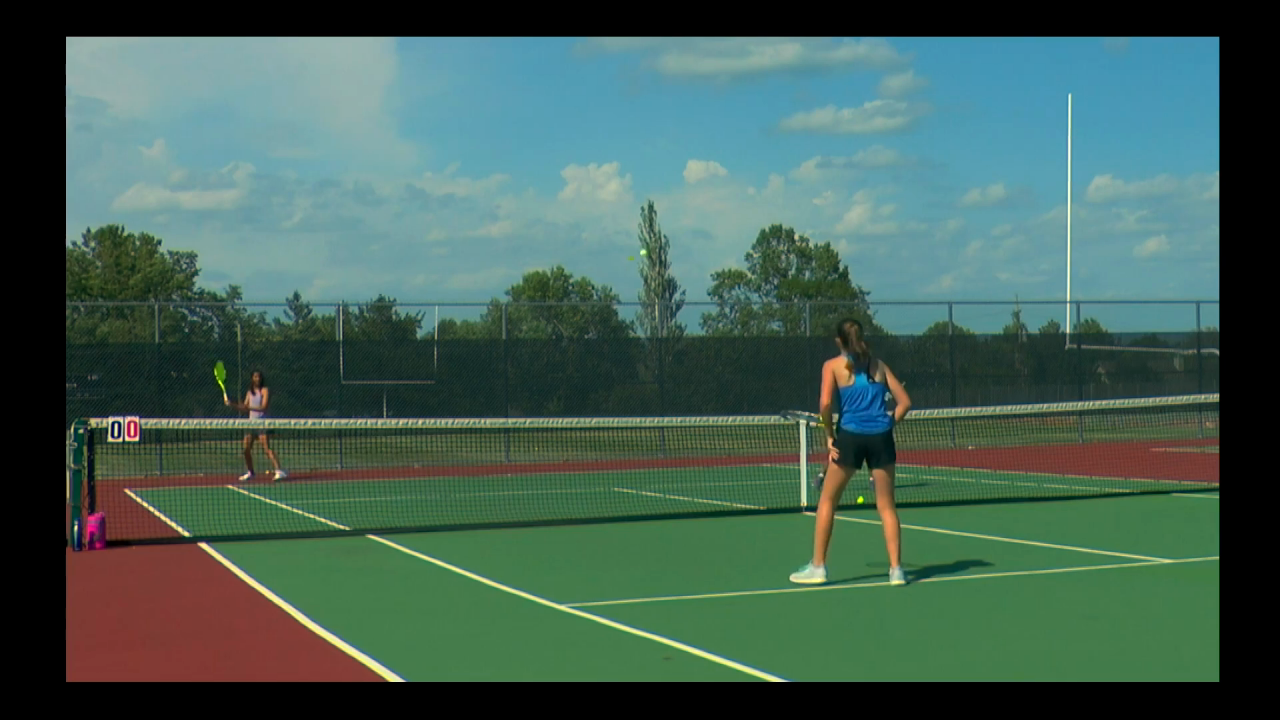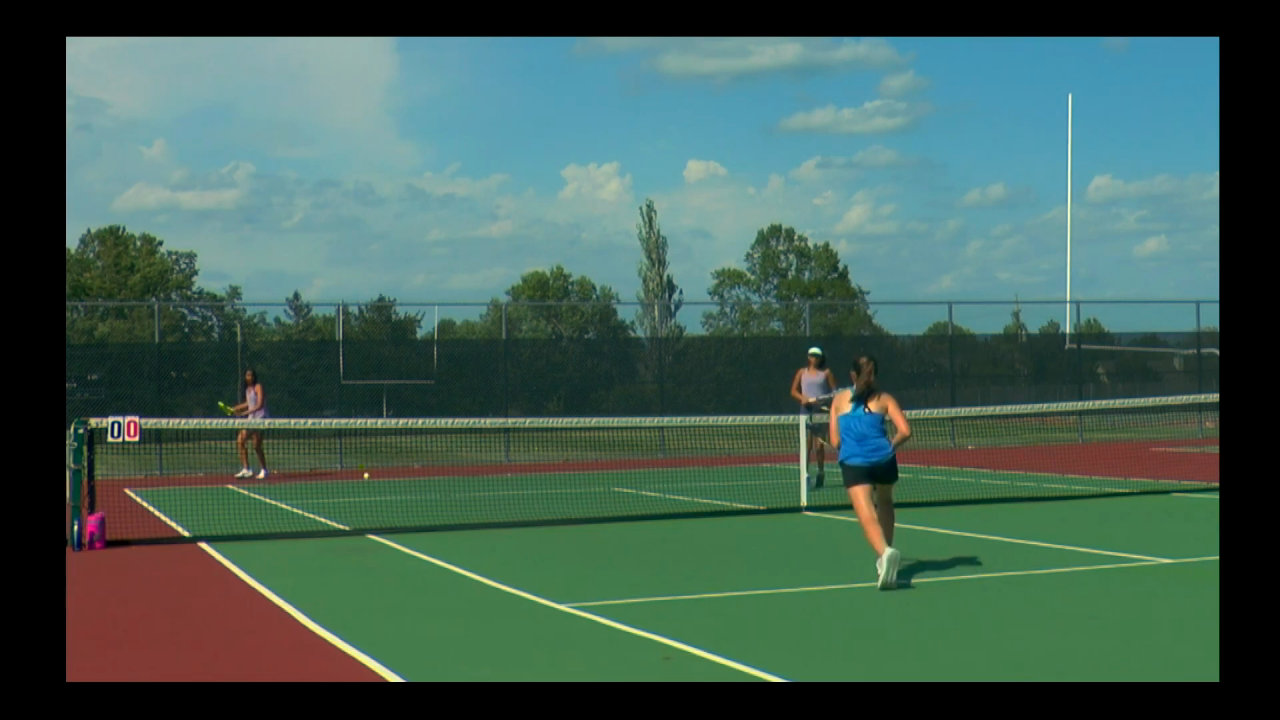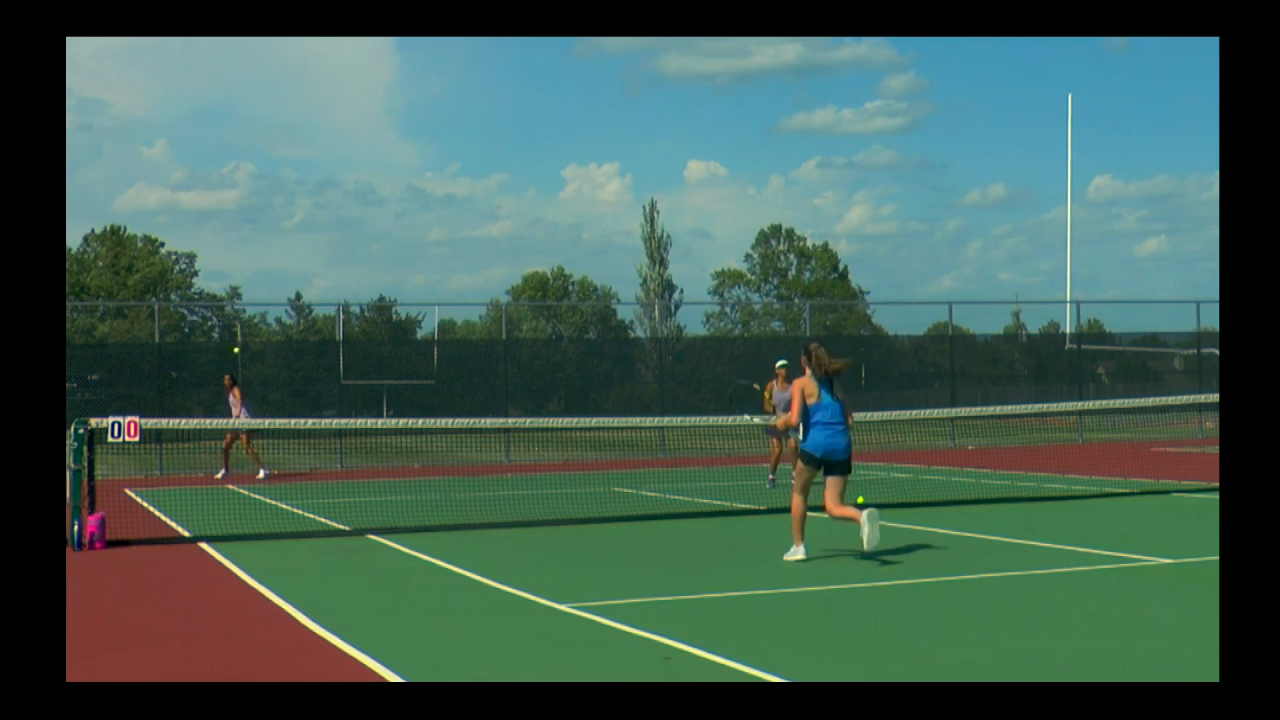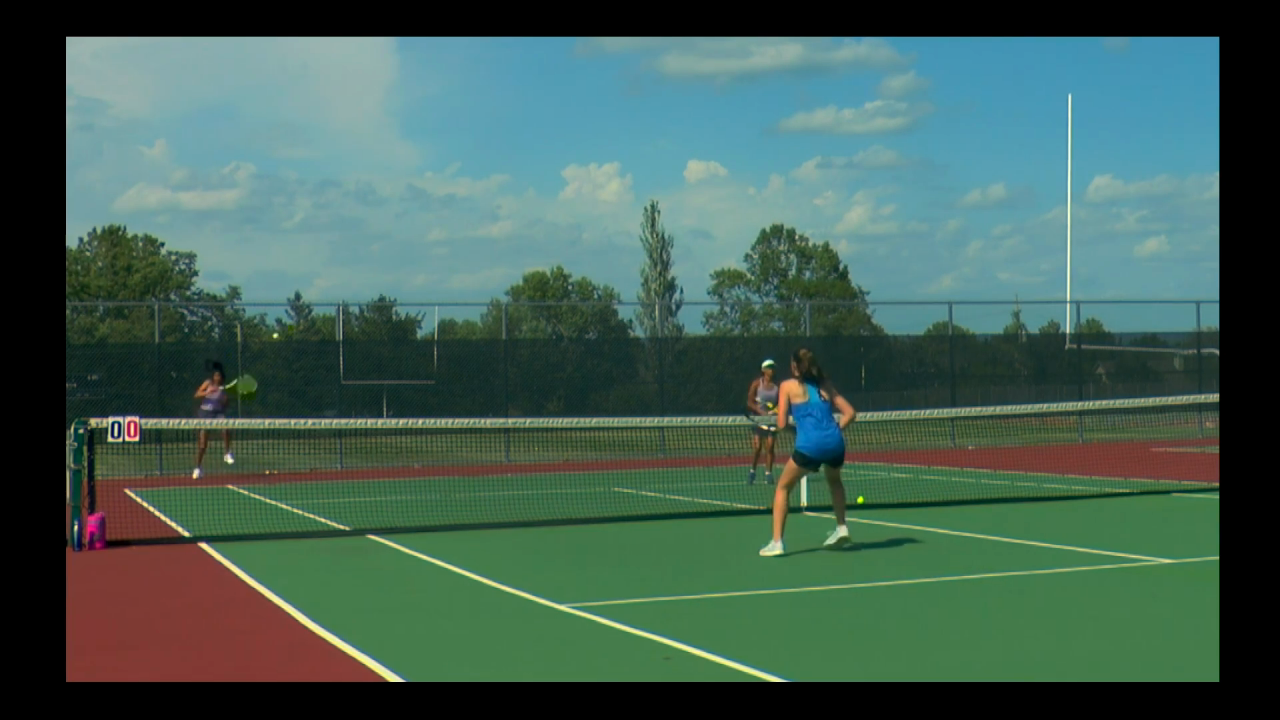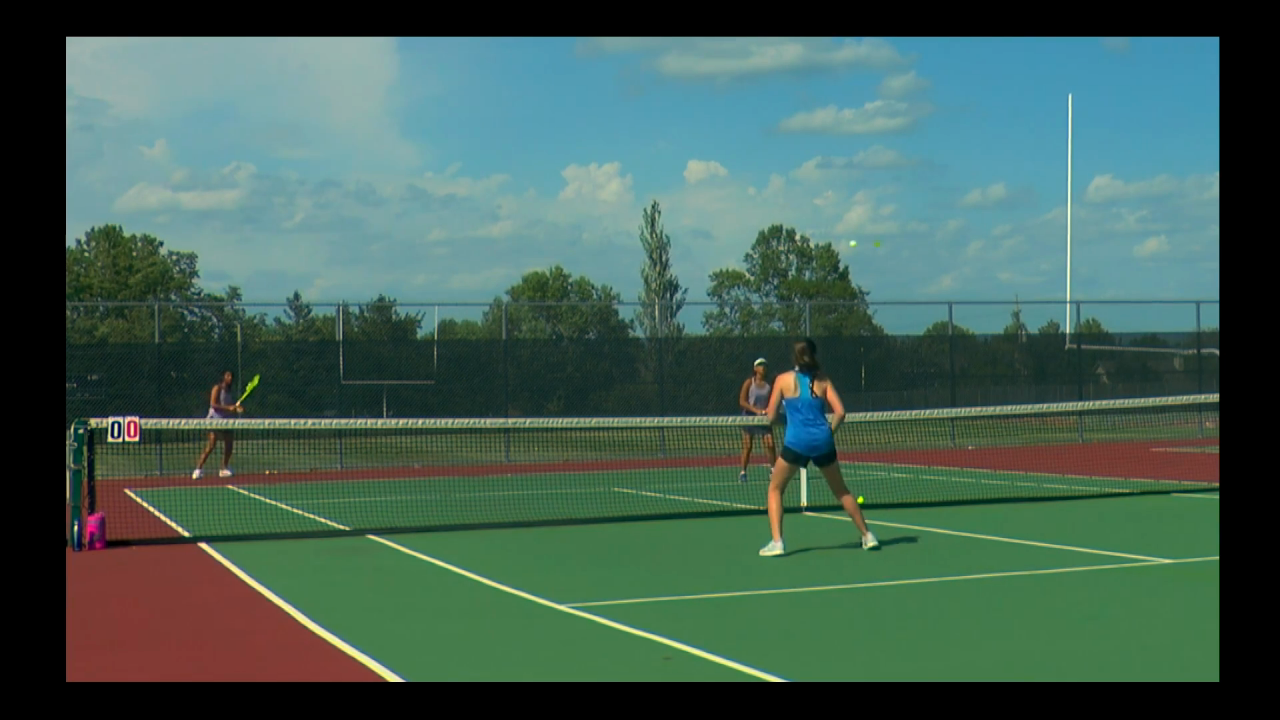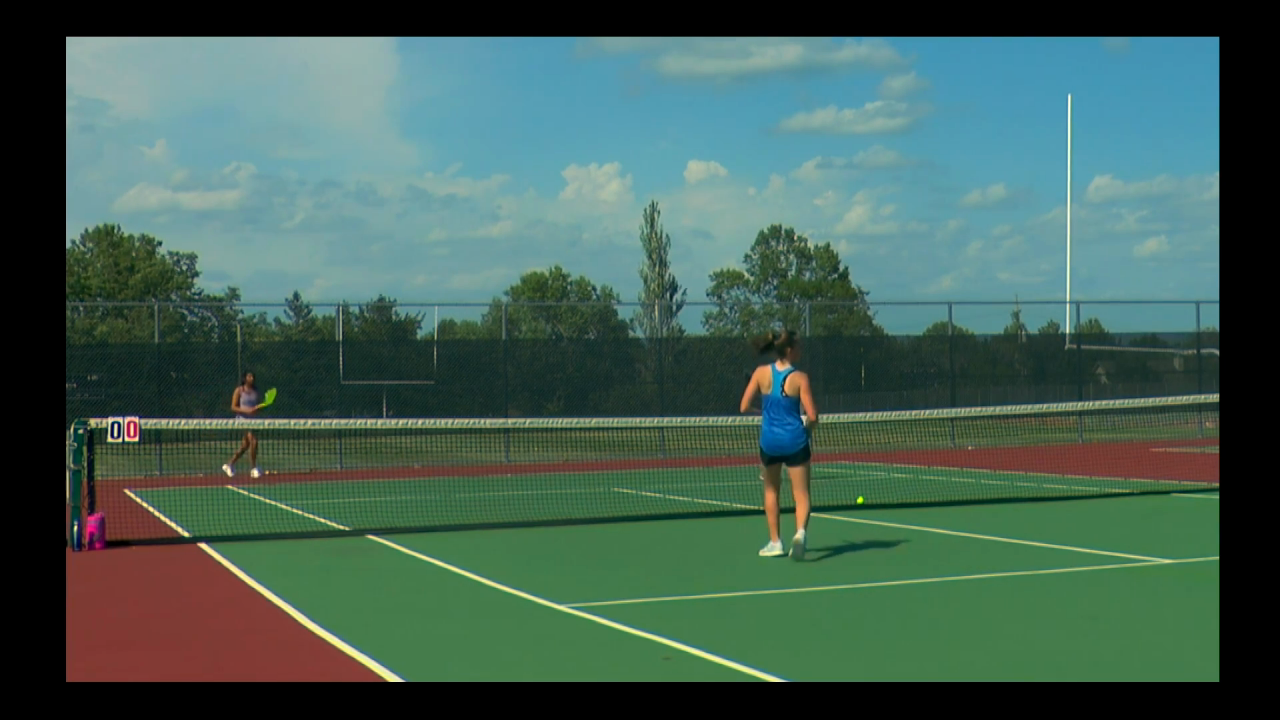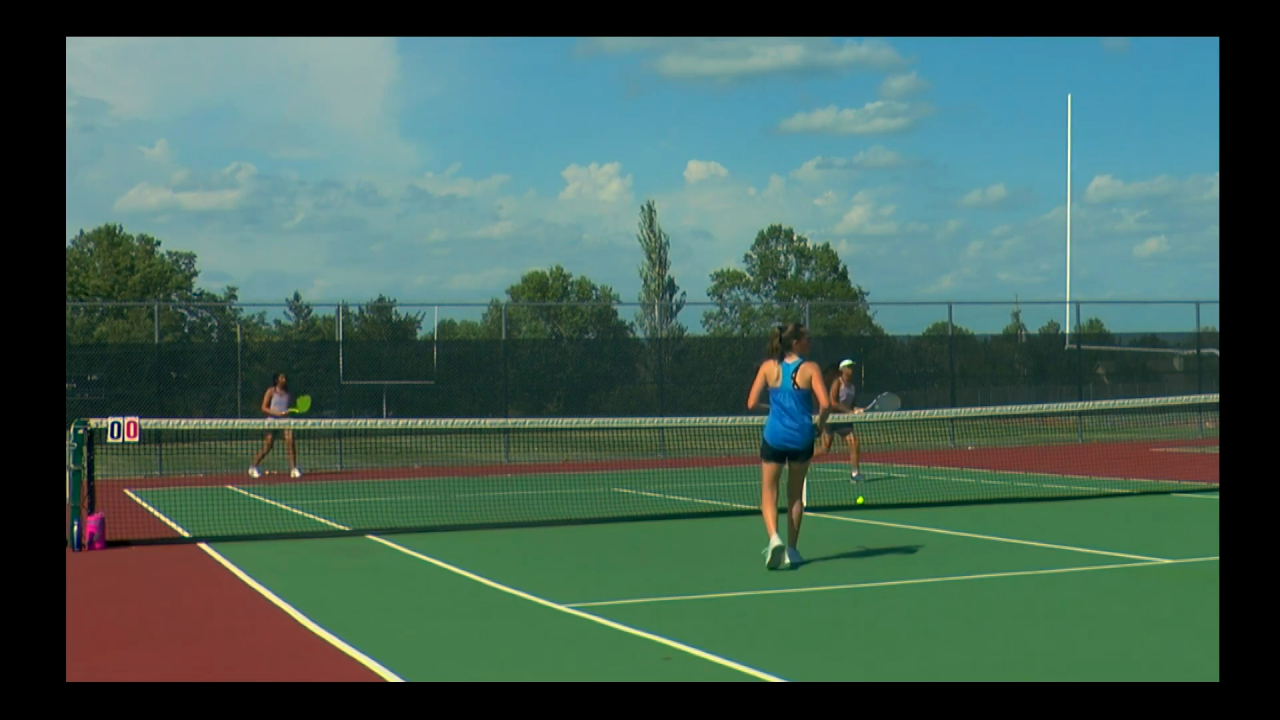
dt=0.5s
person 1, frame 1
left shoulder: (833, 366)
right shoulder: (878, 364)
left elbow: (826, 403)
right elbow: (905, 402)
left wrist: (829, 434)
left hip: (851, 435)
right hip: (881, 436)
left knee: (827, 502)
right knee: (886, 505)
left ankle: (817, 567)
right ankle: (896, 570)
person 1, frame 2
left shoulder: (840, 398)
right shoulder: (885, 398)
left elbow: (835, 441)
right elbow: (905, 431)
left hip: (853, 462)
right hip: (883, 459)
left knee: (869, 521)
right knee: (885, 504)
left ankle: (887, 553)
right ankle: (886, 553)
person 1, frame 3
left shoulder: (800, 384)
right shoulder: (834, 383)
left elbow: (795, 420)
right elbow: (849, 421)
left wrist: (783, 422)
left hip: (814, 446)
right hip: (841, 448)
left knee: (799, 492)
right knee: (833, 508)
left ankle: (798, 547)
right ankle: (862, 516)
person 1, frame 4
left shoulder: (788, 386)
right shoulder: (824, 384)
left elbow: (782, 424)
right elbow: (850, 413)
left hip: (809, 446)
right hip: (834, 443)
left knee: (783, 488)
right knee: (834, 480)
left ankle: (776, 542)
right ankle: (841, 527)
person 1, frame 5
left shoulder: (783, 380)
right shoulder: (823, 380)
left elbow: (771, 416)
right elbow: (840, 412)
right wrist: (829, 431)
left hip: (796, 442)
right hip: (821, 441)
left knee: (775, 489)
right knee: (840, 490)
left ankle: (776, 542)
right ankle: (867, 536)
person 1, frame 6
left shoulder: (761, 373)
right shoulder: (800, 378)
left elbow: (744, 408)
right elbow: (812, 417)
right wrist: (807, 428)
left hip: (769, 440)
right hip: (795, 440)
left knee: (772, 490)
right knee: (802, 494)
left ankle: (775, 542)
right ankle: (800, 533)
person 1, frame 7
left shoulder: (768, 367)
right shoulder: (810, 368)
left elbow: (751, 404)
right elbow: (825, 404)
right wrist: (820, 425)
left hip: (774, 436)
right hip: (802, 436)
left knee: (770, 495)
right knee: (795, 495)
left ankle: (774, 539)
right ankle: (791, 551)
